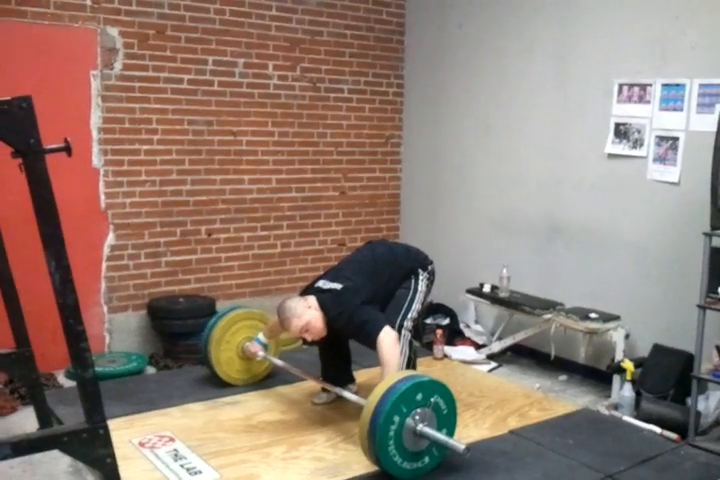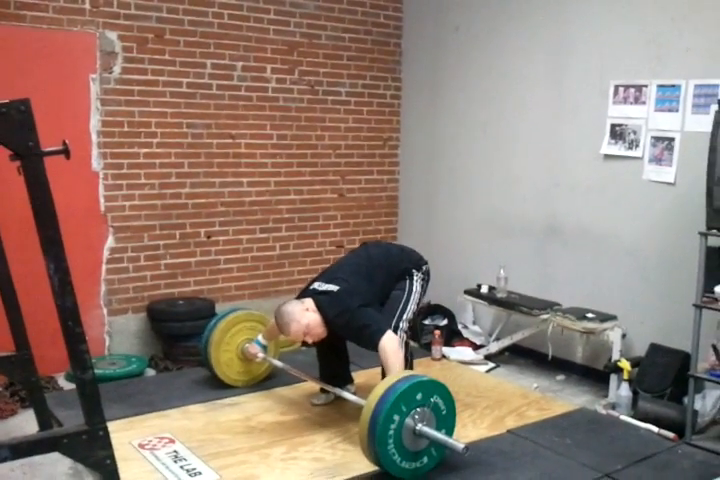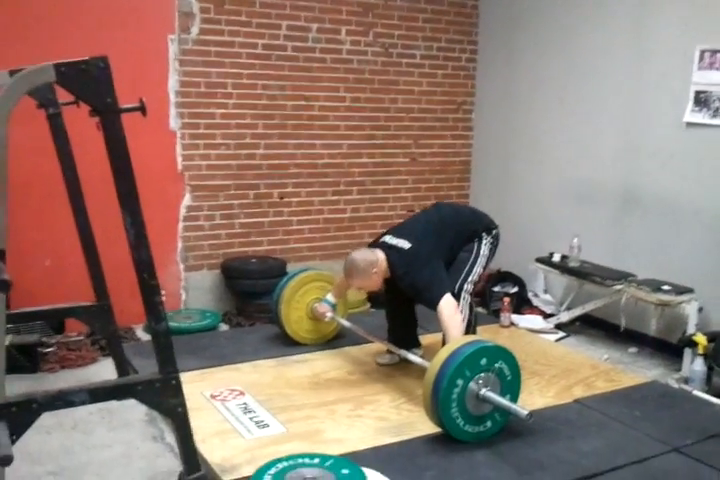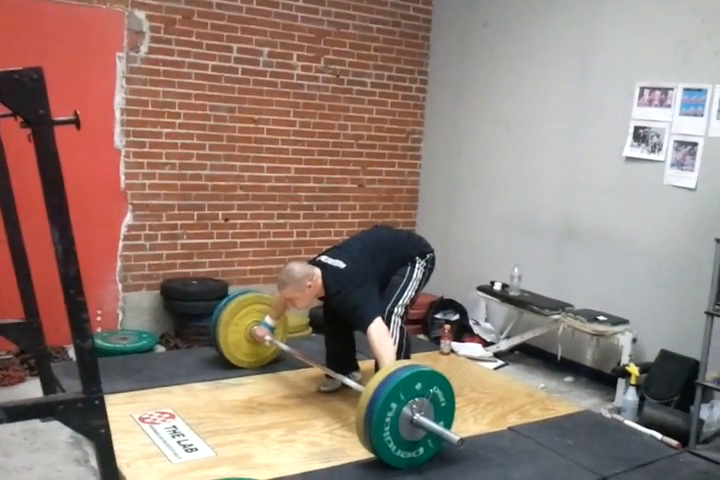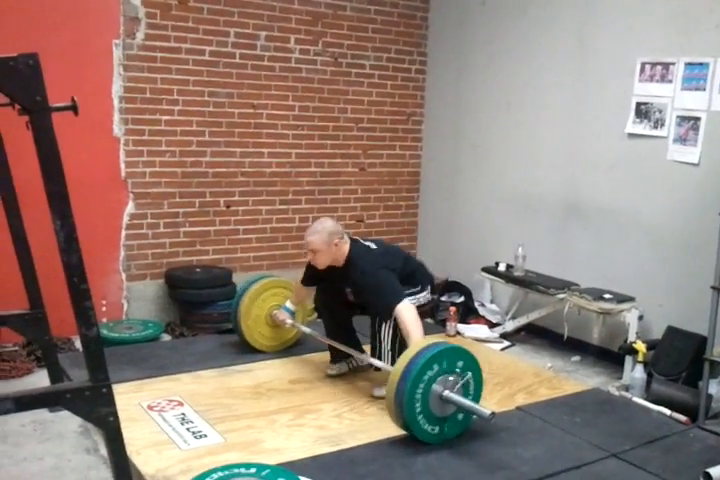
dt=1s
person 1, frame 1
left shoulder: (344, 308)
right shoulder: (307, 300)
left elbow: (389, 338)
right elbow: (285, 318)
right wrist: (260, 340)
left hip: (414, 270)
right hip: (377, 261)
left knee: (397, 327)
right knee: (331, 328)
right ankle: (340, 383)
person 1, frame 2
left shoulder: (343, 309)
right shoulder: (304, 304)
left elbow: (390, 342)
right elbow: (281, 320)
right wrist: (259, 342)
left hip: (408, 270)
right hip: (372, 265)
left knee: (393, 329)
right knee: (328, 330)
right ankle: (338, 384)
person 1, frame 3
left shoulder: (412, 268)
right shoulder: (375, 254)
left elbow: (448, 307)
right elbow: (350, 274)
right wrist: (329, 301)
left hip: (478, 234)
right hip: (443, 225)
left knee: (458, 292)
right knee: (394, 288)
right ankle: (405, 346)
person 1, frame 4
left shoulder: (346, 287)
right shoulder: (311, 273)
left elbow: (377, 331)
right elbow: (284, 297)
right wrist: (268, 324)
left hip: (414, 257)
right hip: (379, 254)
left knee: (389, 313)
right knee: (334, 311)
right ankle: (344, 370)
person 1, frame 5
left shoulder: (368, 268)
right shoulder: (325, 258)
left elbow: (404, 309)
right elbow: (305, 285)
right wrist: (288, 309)
left hip: (417, 286)
left knee: (384, 311)
right knee: (326, 297)
right ankle: (352, 357)
